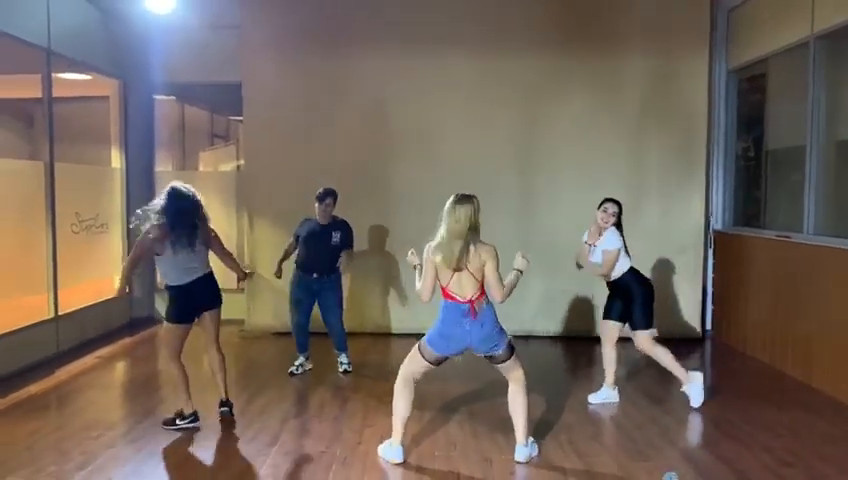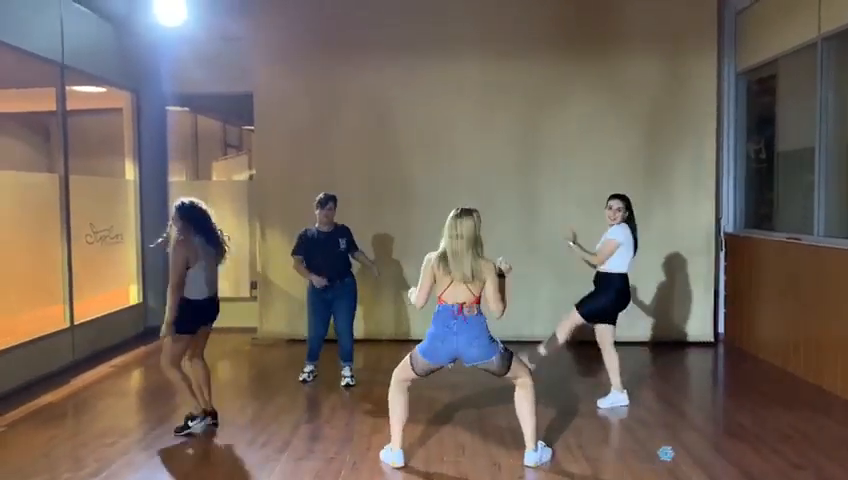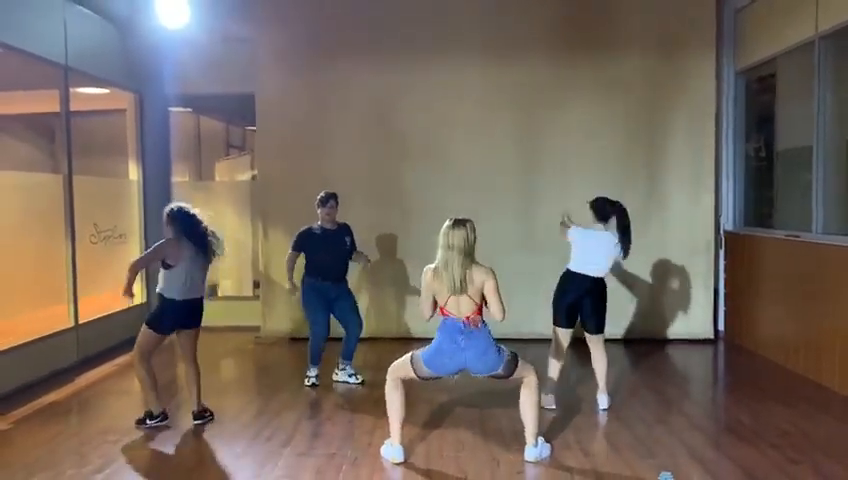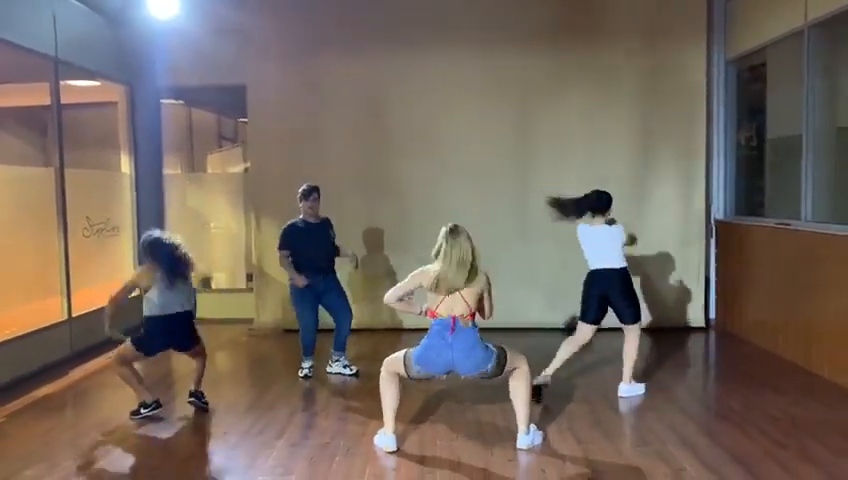
dt=0.5s
person 1, frame 1
left shoulder: (433, 250)
right shoulder: (487, 251)
left elbow: (425, 296)
right elbow: (498, 296)
left wrist: (417, 267)
right wrist: (518, 271)
left hip: (450, 326)
right hip: (484, 326)
left knee: (406, 374)
right knee: (516, 376)
left ankle: (394, 446)
right ankle: (523, 446)
person 1, frame 2
left shoulder: (434, 260)
right shoulder: (487, 266)
left elbow: (419, 302)
right elbow: (497, 311)
left wrist: (411, 291)
right wrist: (500, 276)
left hip: (441, 335)
right hip: (474, 336)
left knee: (399, 380)
right knee: (523, 379)
left ankle: (395, 451)
right ankle: (533, 451)
person 1, frame 3
left shoulder: (430, 273)
right shoulder: (484, 273)
left elbow: (426, 313)
right elbow: (499, 315)
left hip: (445, 349)
right hip: (481, 350)
left knee: (394, 374)
right knee: (529, 376)
left ankle: (395, 447)
right ankle: (533, 446)
person 1, frame 4
left shoulder: (427, 274)
right shoulder: (480, 278)
left elbow: (389, 299)
right elbow: (487, 314)
left hip: (434, 351)
right hip: (471, 353)
left knee: (388, 368)
right knee: (521, 365)
left ankle: (387, 436)
right ankle: (525, 434)
person 2, frame 1
left shoulder: (155, 232)
right shoulder: (201, 228)
left elbow: (132, 262)
right elbow: (224, 253)
left wrist: (122, 287)
right wrist: (241, 273)
left hip: (181, 296)
right hip: (208, 290)
left knee: (171, 355)
right knee: (213, 347)
left ankle: (188, 412)
right ankle: (224, 402)
person 2, frame 2
left shoulder: (182, 245)
right shoulder: (209, 242)
left elbow: (175, 285)
left wrist: (168, 321)
left hip: (191, 308)
right hip: (210, 304)
left knee: (169, 363)
right knee: (196, 357)
left ankle: (198, 412)
right ankle: (208, 411)
person 2, frame 3
left shoulder: (168, 246)
right shoulder: (203, 245)
left elbow: (136, 265)
right elbow: (206, 264)
left wrist: (128, 287)
left hip: (169, 308)
right hip: (194, 308)
left knee: (139, 358)
right knee: (190, 360)
left ankle: (156, 413)
right ankle: (199, 409)
person 2, frame 4
left shoulder: (144, 273)
right shoulder: (182, 265)
left elbow: (114, 301)
left wrist: (109, 327)
left hip: (157, 328)
right hip: (183, 326)
left knee: (119, 360)
right knee: (200, 353)
left ankle: (149, 401)
right ankle: (196, 392)
person 3, frame 1
left shoulder: (611, 236)
right shoulder: (591, 233)
left elbow: (605, 271)
right elbow: (581, 264)
left wrist: (585, 263)
right wrist: (589, 242)
left hip: (636, 289)
right hip: (618, 290)
left knee: (644, 344)
right knee: (607, 337)
left ankle: (689, 379)
right ankle: (609, 389)
person 3, frame 2
left shoulder: (619, 231)
right shoulder: (614, 231)
left elbow: (596, 260)
right elbow: (596, 263)
left wrist: (573, 244)
right wrist: (577, 245)
left hip: (614, 289)
right hip: (608, 290)
left knee: (568, 322)
right knee: (605, 342)
left ankle: (534, 357)
right ankle: (618, 393)
person 3, frame 3
left shoulder: (577, 232)
right shoulder: (616, 241)
left elbow: (566, 230)
left wrist: (566, 223)
left hip: (568, 285)
right hip: (594, 290)
left knee: (559, 343)
right knee: (596, 344)
left ankle: (548, 394)
right ankle: (603, 395)
person 3, frame 4
left shoulder: (581, 230)
right shoulder: (617, 230)
right elbow: (631, 240)
left hip: (594, 282)
right hip: (618, 281)
left knee: (581, 336)
right knee: (633, 333)
left ankle: (544, 376)
right ankle: (627, 384)
person 4, frame 1
left shoulder: (342, 226)
right shoulder: (305, 224)
left elbow: (348, 252)
right elbow: (292, 245)
left wrist: (345, 259)
right wrist: (279, 263)
left hip: (329, 281)
right hip: (302, 280)
left knee: (334, 322)
right knee: (298, 322)
left ankle: (343, 356)
right ankle: (303, 358)
person 4, frame 2
left shoulder: (343, 231)
right shoulder: (306, 236)
left elbow: (355, 252)
right elbow: (297, 263)
left wrist: (371, 265)
right wrist: (312, 277)
left hip: (344, 288)
right hip: (318, 290)
left knee: (344, 331)
right knee: (316, 332)
left ankle: (347, 370)
right ankle: (310, 367)
person 4, frame 3
left shoulder: (345, 230)
right shoulder: (307, 233)
left elbow: (352, 252)
right elbow: (292, 256)
left wrist: (362, 258)
right wrist: (290, 280)
left hip: (340, 288)
right hip: (315, 289)
left knee: (355, 326)
right knee: (320, 331)
left ankle: (344, 369)
right ankle: (312, 371)
person 4, frame 4
left shoulder: (326, 224)
right shoulder: (291, 228)
right elbow: (283, 258)
left wrist: (347, 253)
right wrist: (295, 276)
left hip: (329, 281)
right hip: (304, 284)
left knee: (345, 317)
right knee: (308, 324)
left ankle: (337, 361)
right ankle: (307, 363)
